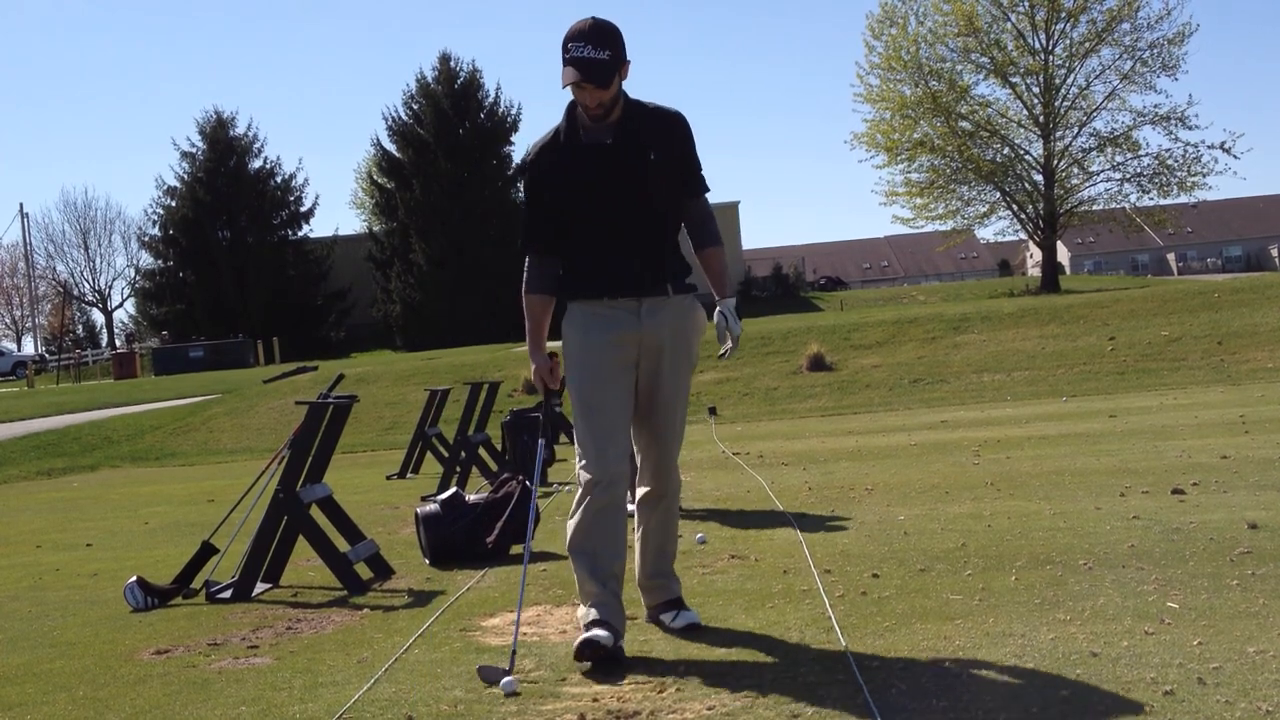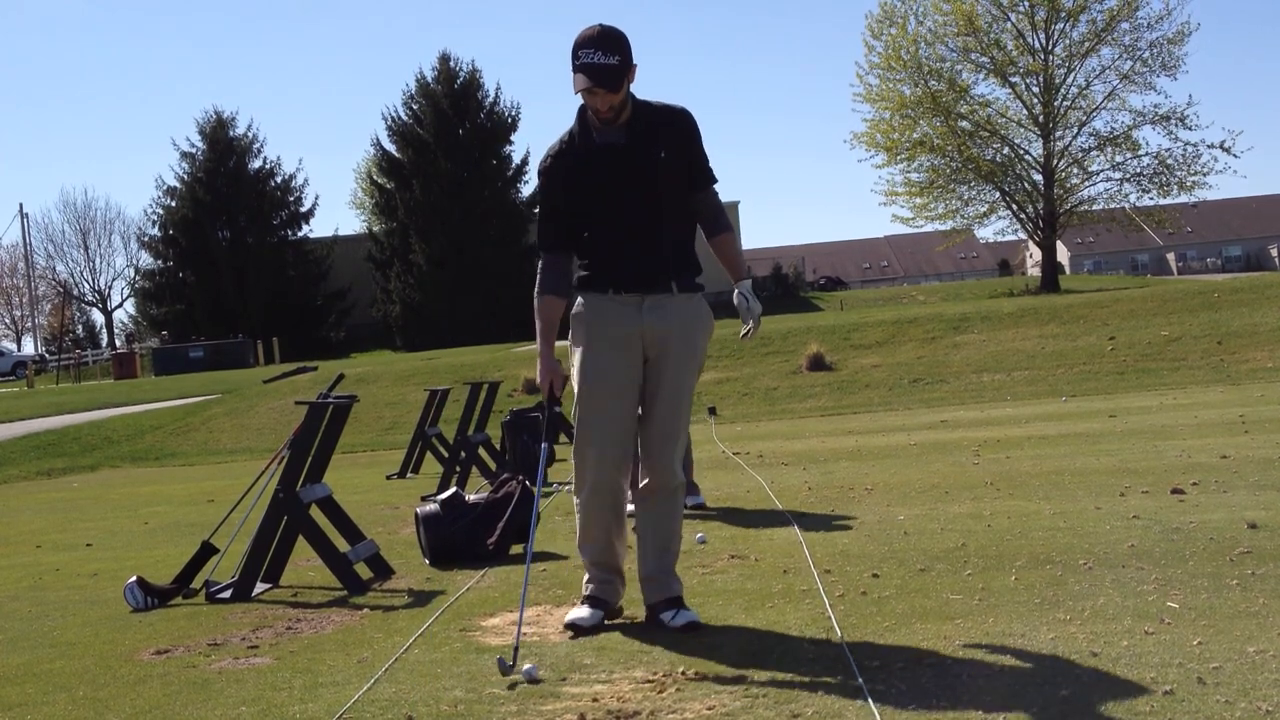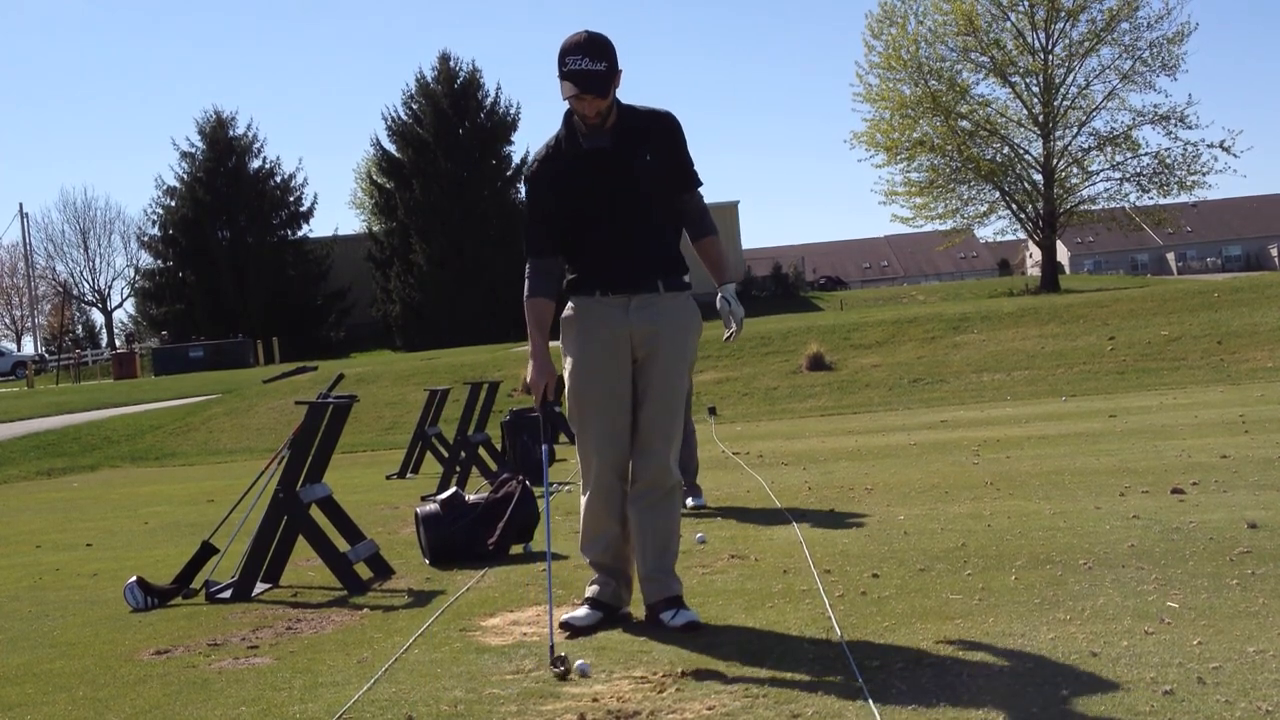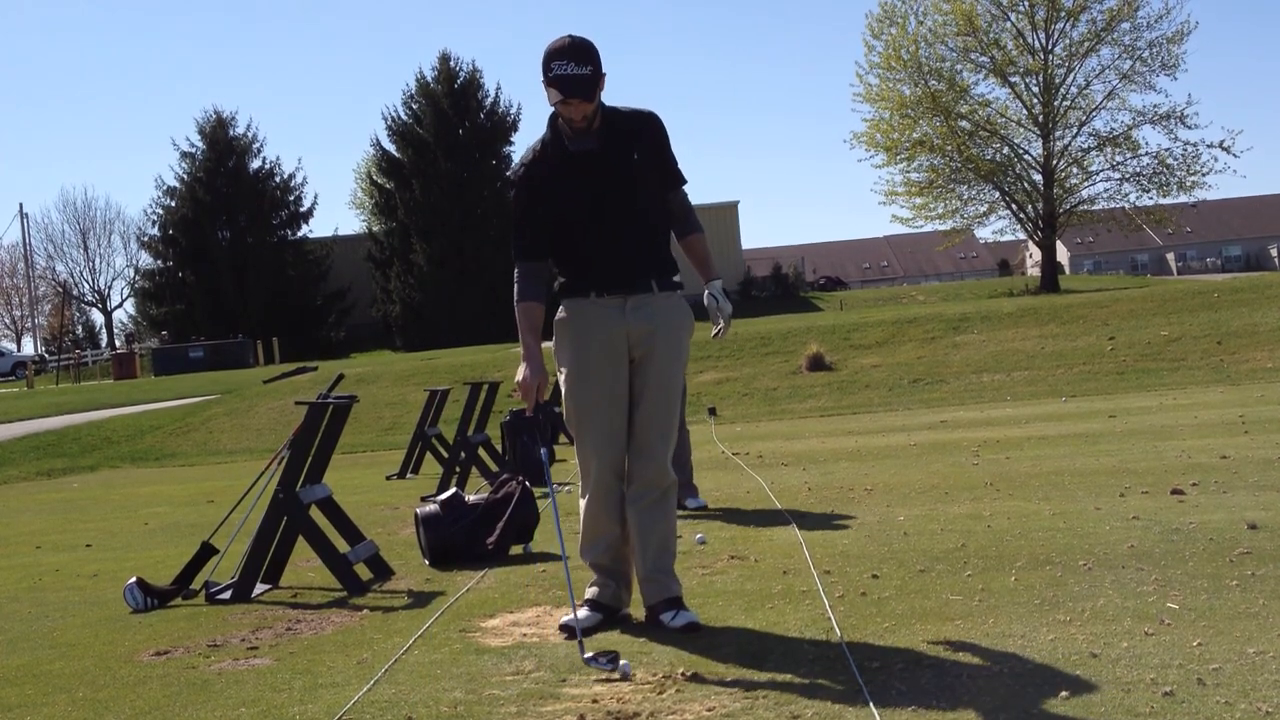
dt=0.5s
person 1, frame 1
left shoulder: (667, 130)
right shoulder: (548, 158)
left elbow: (699, 218)
right elbow: (541, 261)
left wrist: (725, 300)
right wrist: (536, 349)
left hip: (672, 311)
right hip: (594, 317)
left knee: (661, 465)
right knee: (601, 468)
left ankle: (660, 591)
right ankle: (602, 616)
person 1, frame 2
left shoulder: (674, 127)
right shoulder: (562, 160)
left elbow: (709, 209)
right elbow: (554, 260)
left wrist: (742, 282)
right wrist: (546, 351)
left hip: (679, 307)
right hip: (603, 312)
left knee: (664, 460)
right knee: (599, 459)
left ankle: (661, 591)
right ankle: (602, 587)
person 1, frame 3
left shoulder: (660, 130)
right shoulder: (549, 165)
left elbow: (694, 212)
right elbow: (543, 263)
left wrist: (725, 286)
right wrist: (538, 351)
left hip: (668, 307)
right hip: (592, 315)
left knee: (657, 458)
right knee: (601, 461)
left ankle: (661, 591)
right ankle: (607, 587)
person 1, frame 4
left shoulder: (643, 130)
right shoulder: (536, 169)
left elbow: (679, 210)
right elbow: (531, 266)
left wrist: (712, 282)
right wrist: (530, 354)
left hip: (660, 306)
right hip: (587, 316)
left knee: (653, 458)
right knee: (599, 461)
left ankle: (661, 592)
right ankle: (607, 590)
